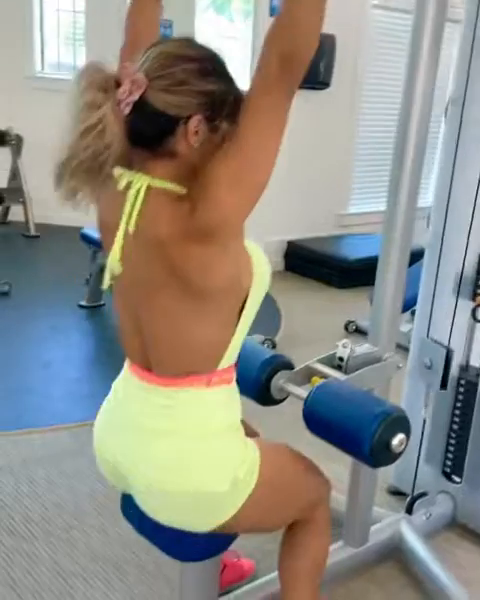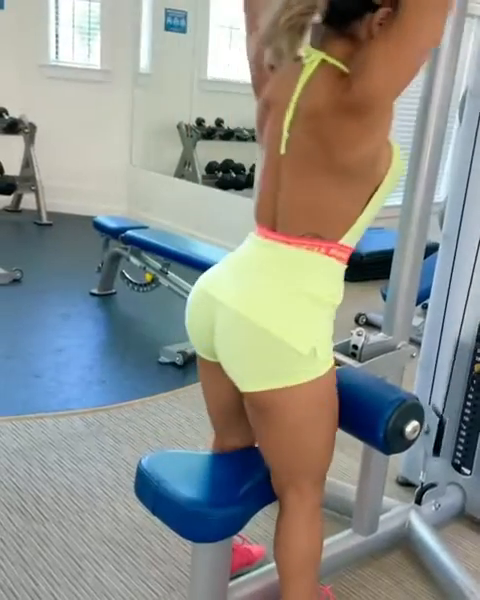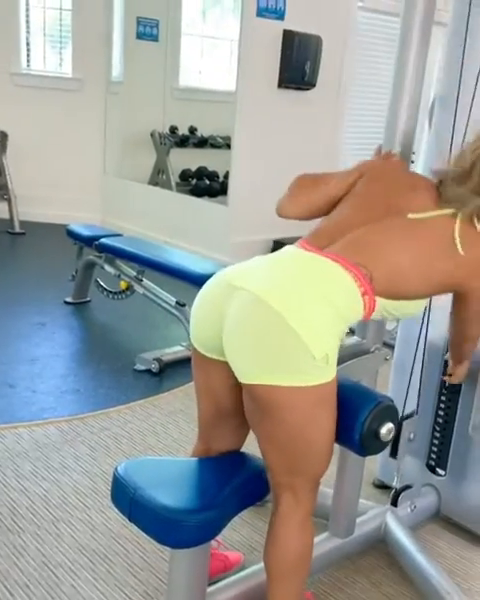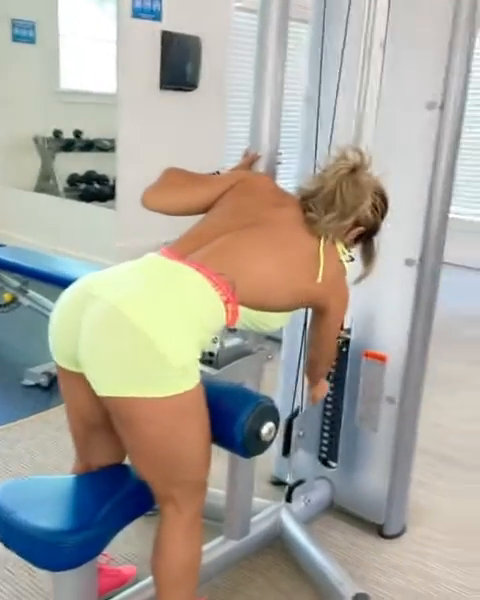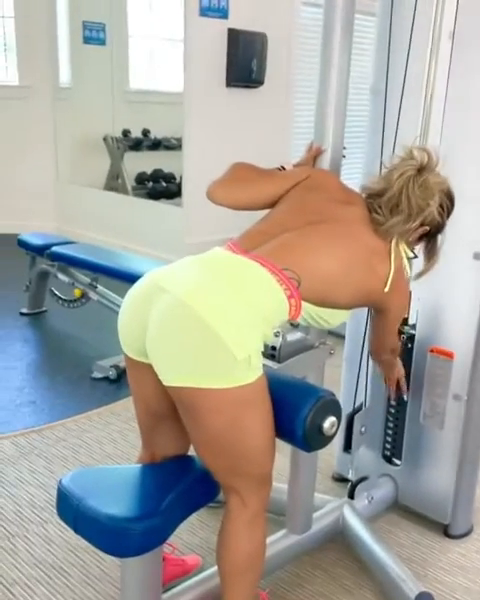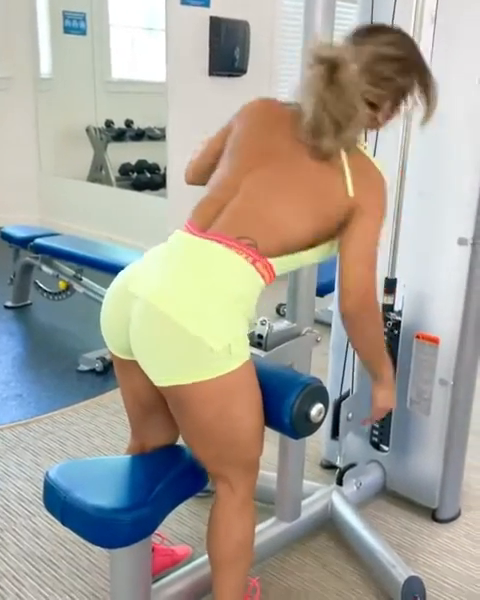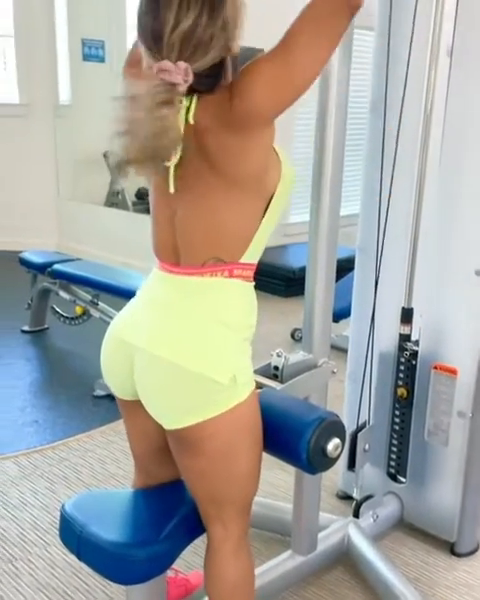
dt=0.7s
person 1, frame 1
left shoulder: (114, 190)
right shoulder: (201, 225)
left elbow: (134, 85)
right elbow: (283, 70)
left hip: (115, 434)
right hip: (180, 471)
left knee: (253, 446)
right knee: (312, 497)
person 1, frame 2
left shoulder: (278, 76)
right shoulder: (358, 99)
left hip: (218, 294)
right hip: (280, 321)
left knee: (231, 449)
right knee: (300, 493)
person 1, frame 3
left shoulder: (391, 174)
left elbow: (290, 203)
left hip: (224, 288)
right hip: (287, 324)
left knee: (213, 451)
right knee: (296, 495)
person 1, frame 4
left shoulder: (256, 186)
right shoulder: (329, 277)
left elbow: (156, 194)
right elbow: (320, 363)
right wrist: (316, 385)
left hip: (82, 299)
right hip: (147, 333)
left knee: (93, 468)
right knee: (183, 504)
person 1, frame 5
left shoulder: (322, 183)
right shoulder: (392, 277)
left elbow: (222, 189)
right elbow: (384, 353)
left wrist: (294, 172)
right wrist: (393, 371)
left hip: (151, 292)
right hip: (211, 326)
left knee: (159, 456)
right knee: (248, 495)
person 1, frame 6
left shoulder: (260, 113)
right shoulder: (364, 183)
right elbow: (356, 302)
right wrist: (383, 377)
left hip: (132, 287)
right hip: (196, 319)
left knee: (149, 446)
right knee: (236, 483)
person 1, frame 7
left shoulder: (150, 109)
right shoulder: (242, 112)
left elbow: (138, 57)
left hip: (133, 333)
right hip: (200, 352)
left knee: (154, 488)
right knee: (227, 527)
